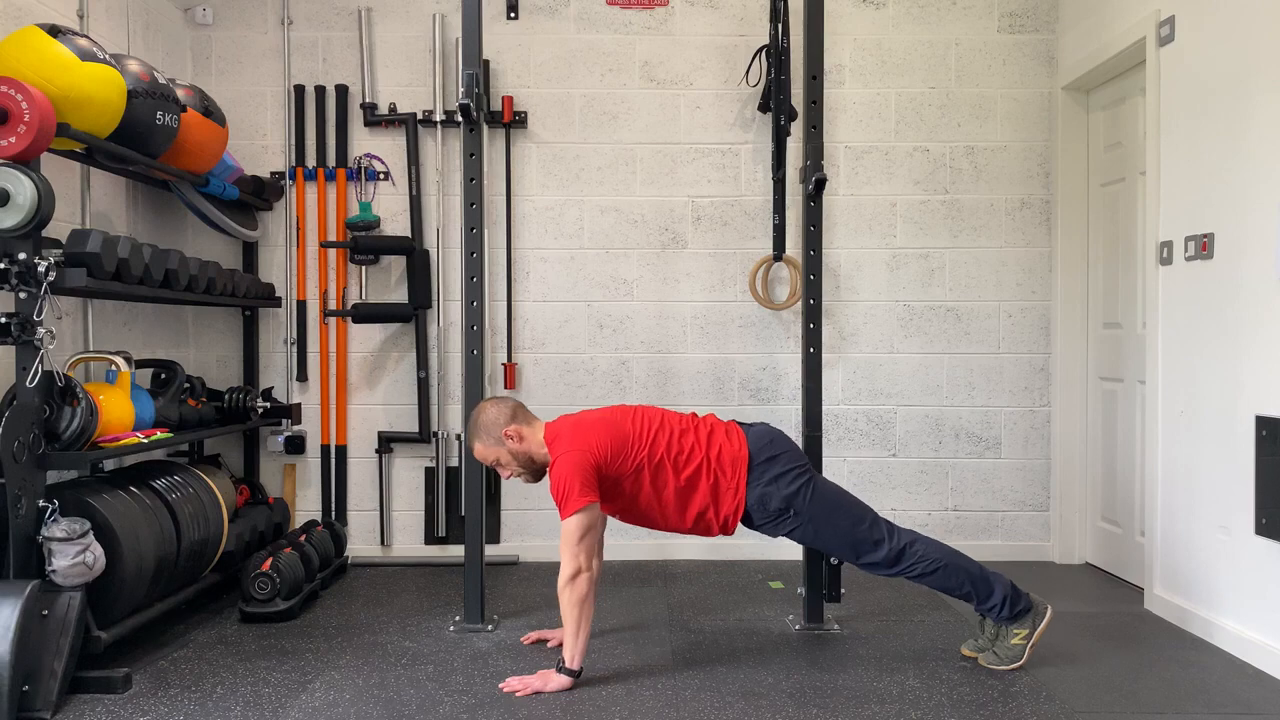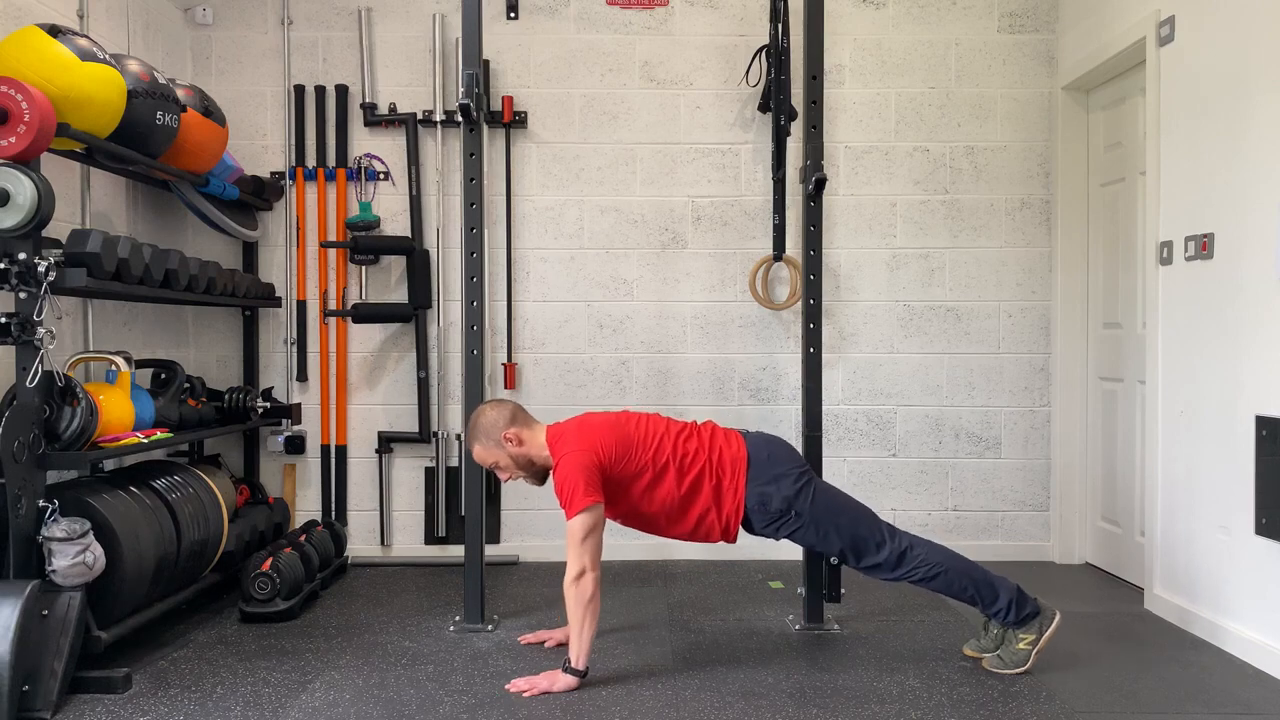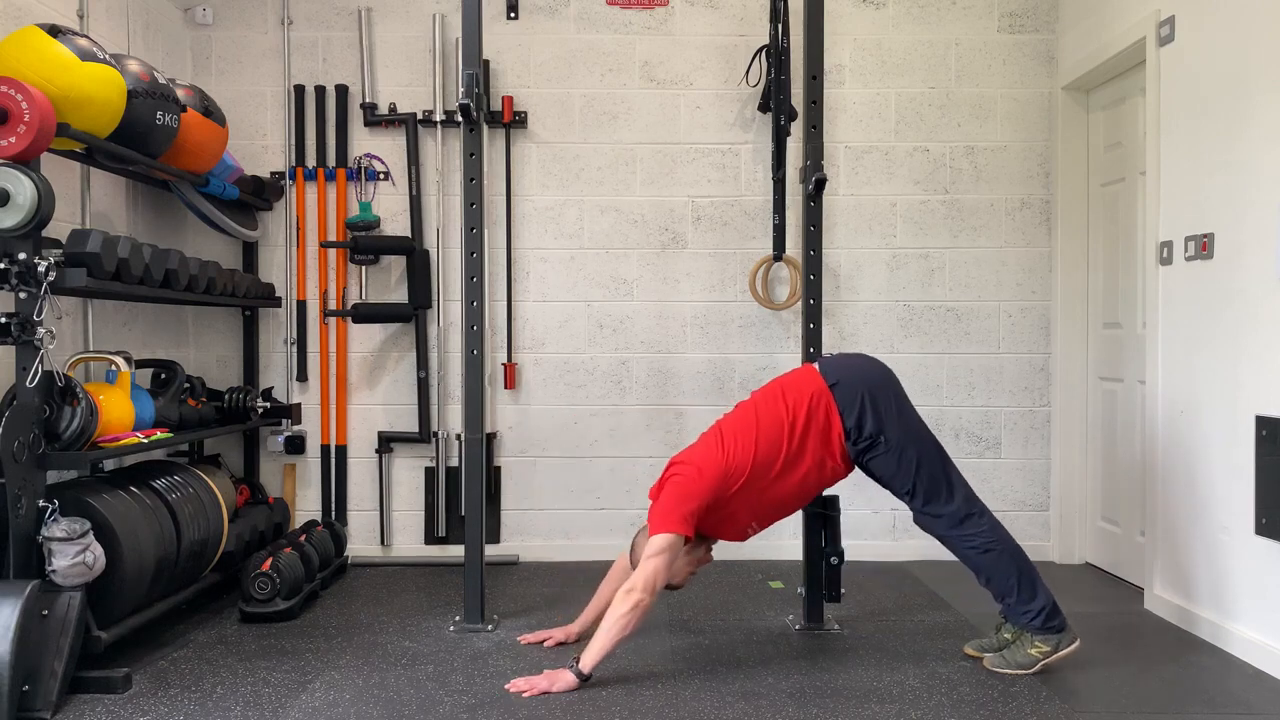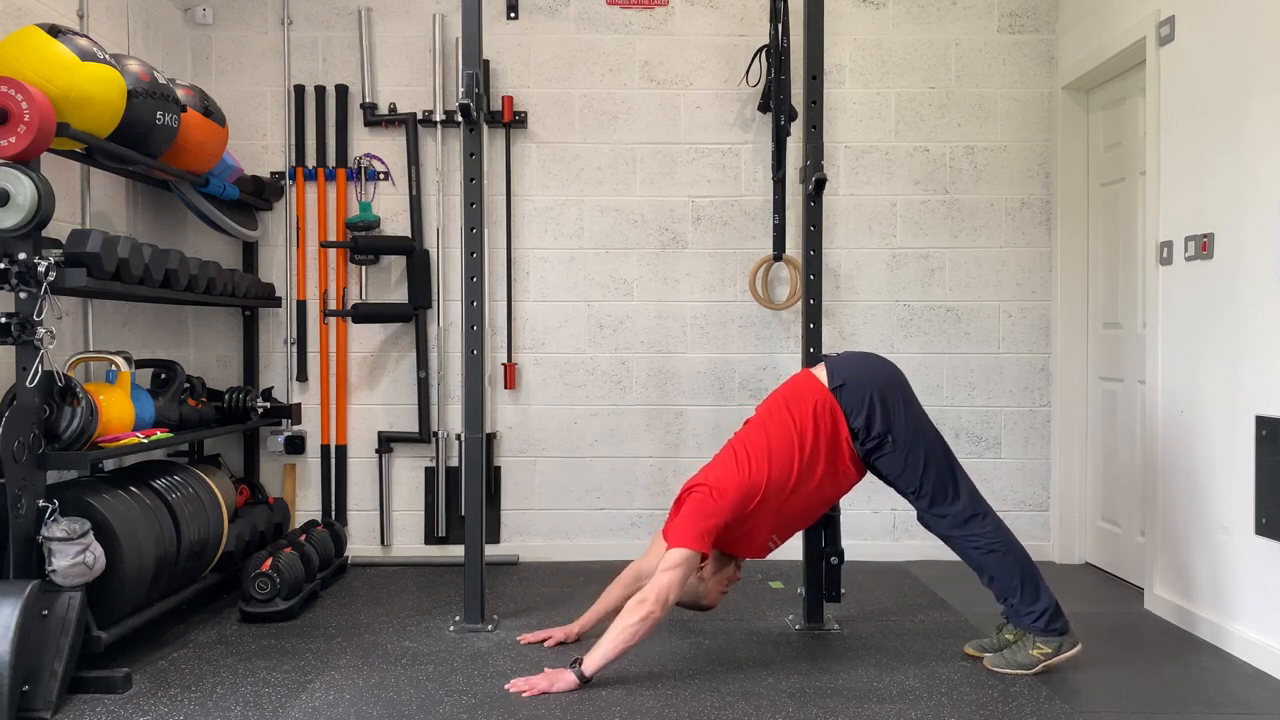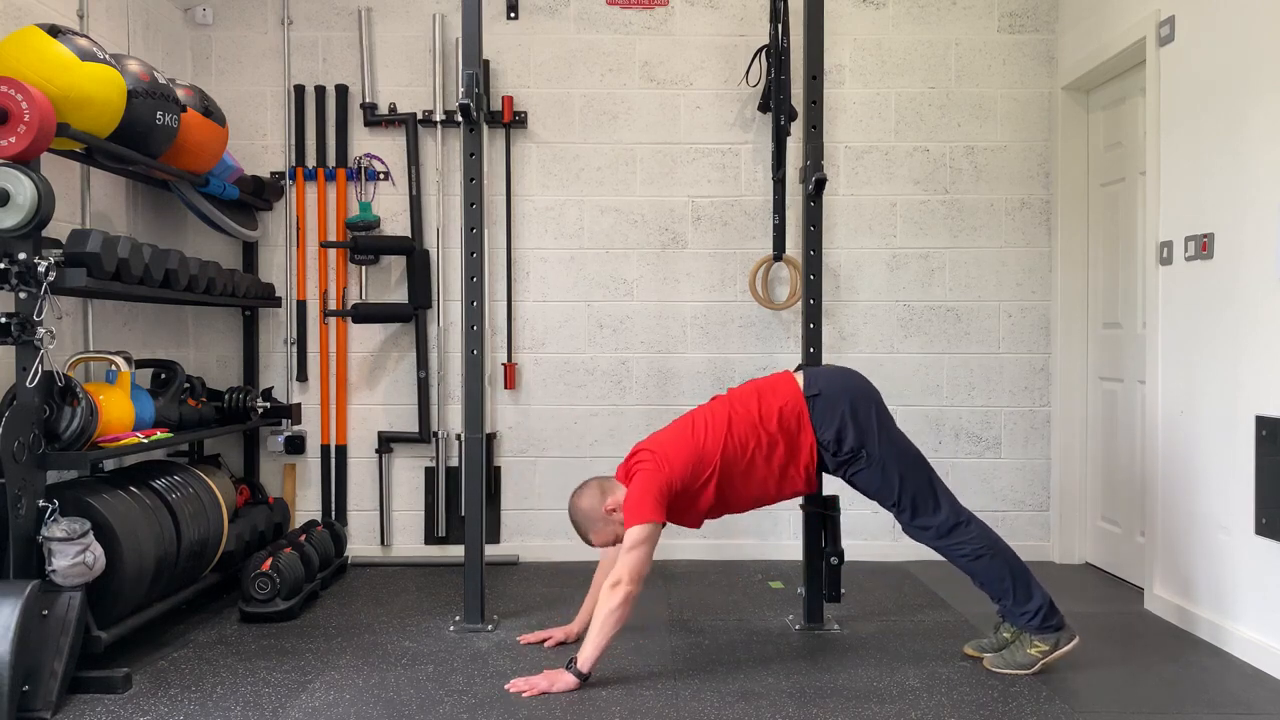
dt=1s
person 1, frame 1
left shoulder: (567, 457)
right shoulder: (575, 440)
left elbow: (575, 570)
right elbow: (592, 555)
left wrist: (567, 669)
right wrist: (574, 627)
left hip: (756, 482)
right hip: (747, 460)
left knee: (879, 548)
right knee: (874, 543)
left ankle: (1015, 610)
right ankle: (999, 609)
person 1, frame 2
left shoulder: (571, 458)
right shoulder: (576, 441)
left elbow: (582, 571)
right elbow: (586, 567)
left wrist: (574, 669)
right wrist: (573, 627)
left hip: (758, 486)
right hip: (749, 473)
left knee: (881, 552)
right knee: (878, 549)
left ankle: (1022, 615)
right ankle: (1004, 614)
person 1, frame 3
left shoulder: (684, 495)
right shoulder: (685, 492)
left elbow: (638, 593)
right elbow: (627, 565)
left wrist: (577, 672)
right wrist: (576, 628)
left hip: (851, 401)
right hip: (842, 396)
left knee: (949, 512)
right knee: (942, 512)
left ankle: (1044, 627)
right ankle: (1023, 618)
person 1, frame 4
left shoulder: (704, 511)
right shoulder: (701, 510)
left elbow: (651, 602)
right elbow: (641, 569)
left wrist: (578, 673)
right wrist: (576, 627)
left hip: (858, 399)
right hip: (849, 395)
left knee: (954, 513)
right knee: (949, 513)
left ankle: (1045, 630)
right ankle: (1024, 621)
person 1, frame 5
left shoulder: (646, 480)
right shoulder: (637, 478)
left elbow: (624, 583)
right elbow: (612, 564)
left wrist: (577, 671)
right wrist: (575, 626)
left hip: (828, 414)
right hip: (821, 409)
left knee: (935, 521)
right knee: (928, 521)
left ankle: (1042, 625)
right ankle: (1019, 619)
